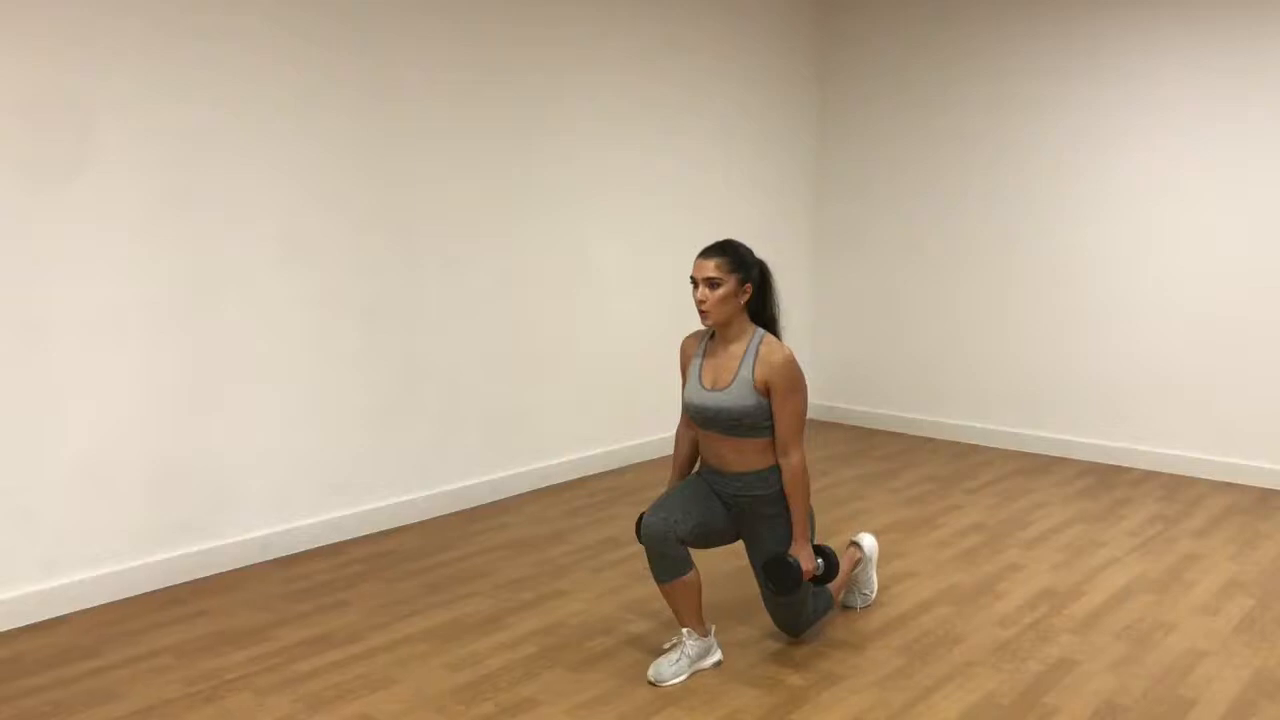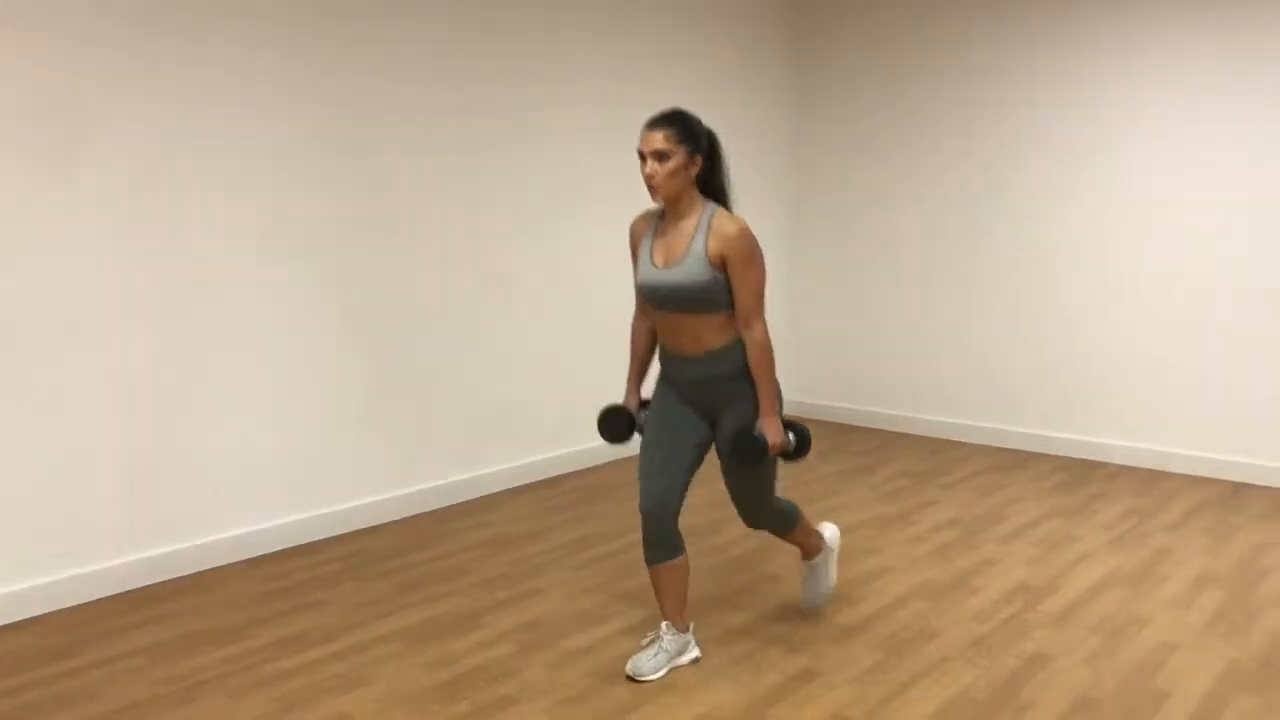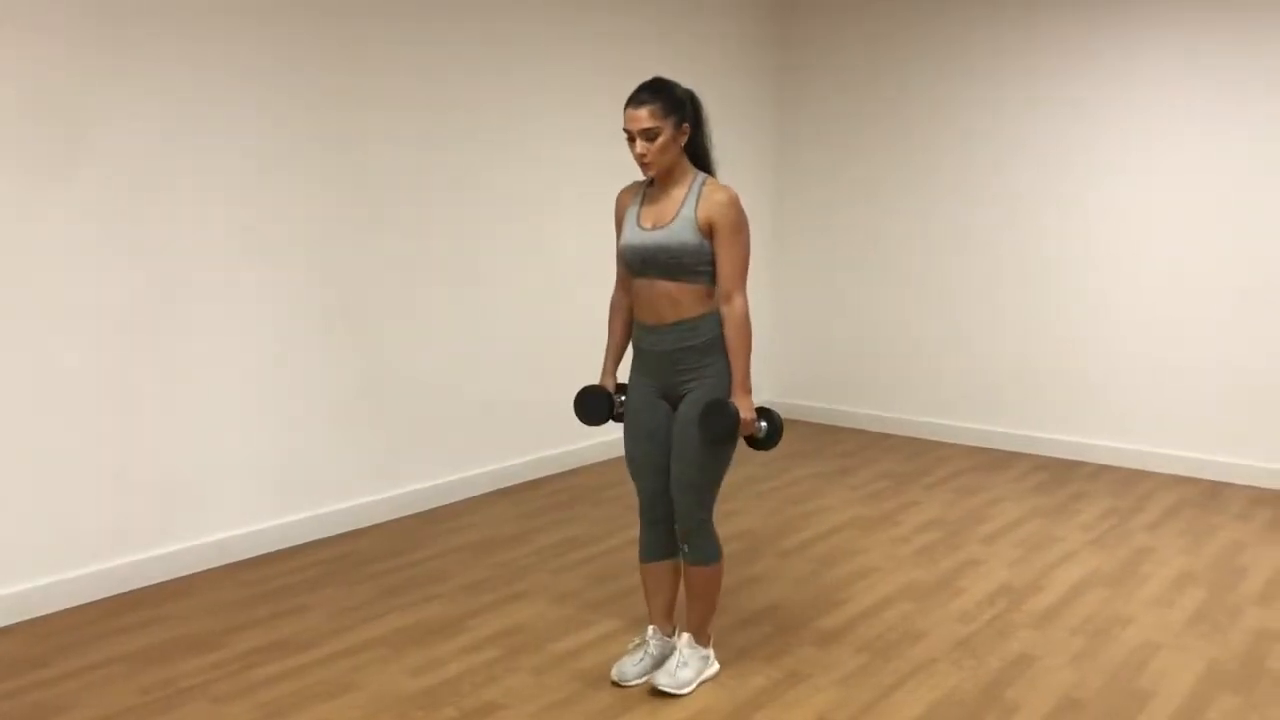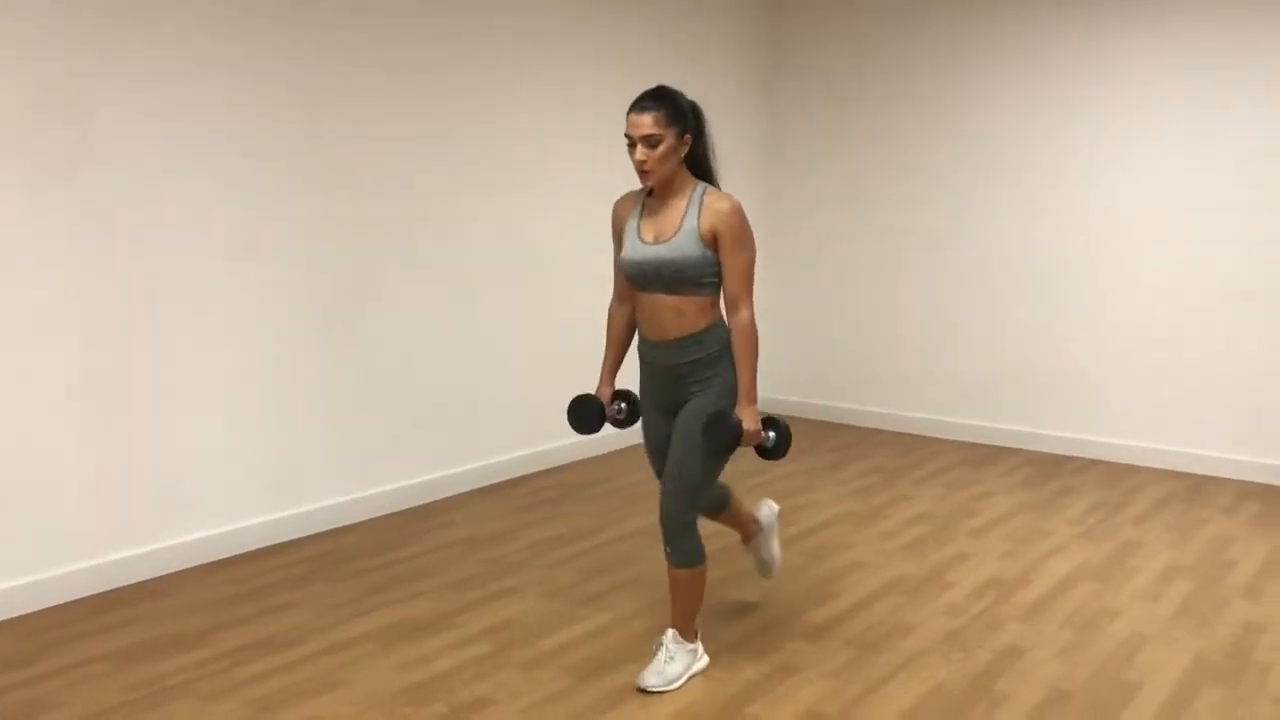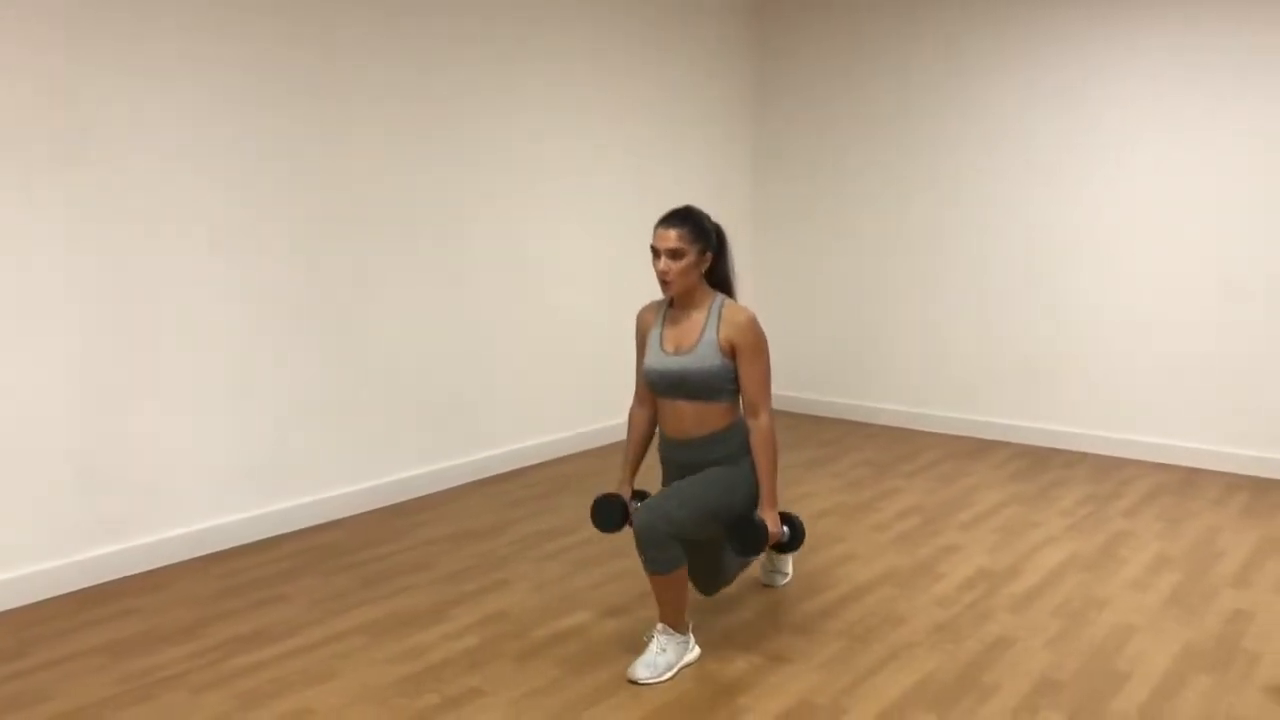
dt=0.5s
person 1, frame 1
left shoulder: (775, 360)
right shoulder: (691, 348)
left elbow: (792, 456)
left wrist: (802, 539)
right wrist: (671, 493)
left hip: (768, 497)
right hip: (714, 487)
left knee: (794, 621)
right knee: (656, 527)
left ankle: (856, 554)
right ankle: (696, 640)
person 1, frame 2
left shoulder: (729, 232)
right shoulder: (641, 230)
left elbow: (754, 328)
left wrist: (769, 415)
right wrist: (632, 389)
left hip: (735, 387)
right hip: (677, 389)
left knee: (755, 507)
right knee: (654, 508)
left ankle: (818, 541)
right ankle: (675, 635)
person 1, frame 3
left shoulder: (718, 201)
right shoulder: (628, 201)
left elbow: (734, 301)
left wrist: (741, 390)
right wrist: (610, 368)
left hip: (704, 365)
right hip: (649, 369)
left knee: (691, 514)
right knee: (652, 512)
left ankle: (699, 646)
right ankle: (659, 636)
person 1, frame 4
left shoulder: (720, 212)
right shoulder: (625, 210)
left elbow: (741, 311)
left wrist: (747, 401)
right wrist: (607, 378)
left hip: (710, 375)
right hip: (656, 378)
left knee: (675, 513)
right knee: (691, 490)
left ankle: (684, 644)
right ankle: (757, 523)
person 1, frame 5
left shoulder: (737, 323)
right shoulder: (648, 318)
left elbow: (759, 416)
right elbow: (644, 404)
left wrist: (769, 505)
right wrist: (625, 479)
left hip: (732, 465)
right hip: (679, 465)
left knee: (652, 523)
right knee: (709, 578)
left ankle: (674, 637)
right ankle: (769, 547)
